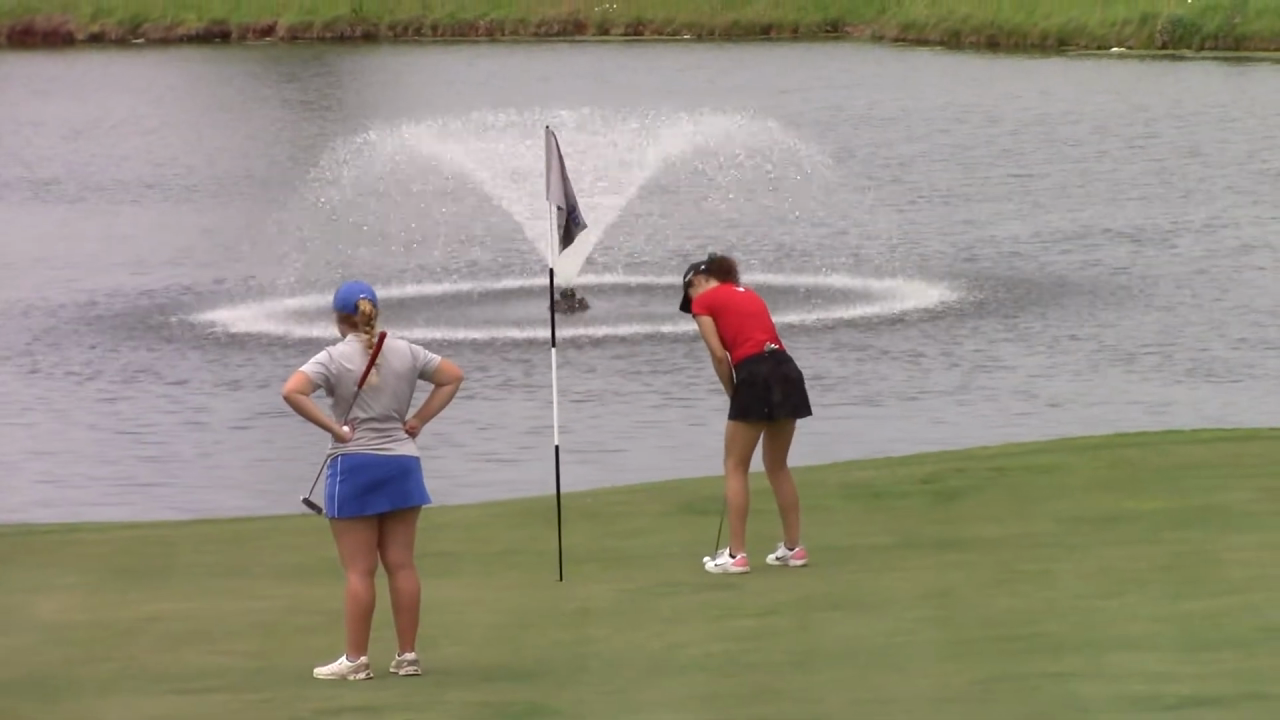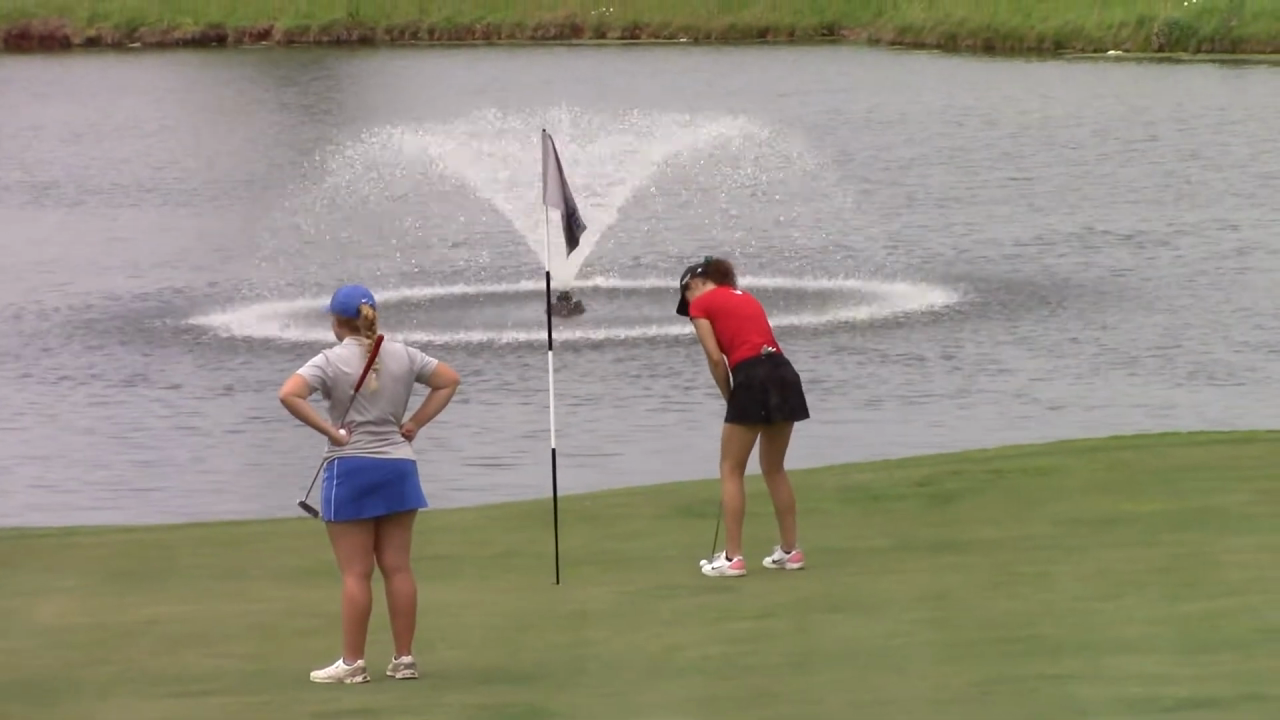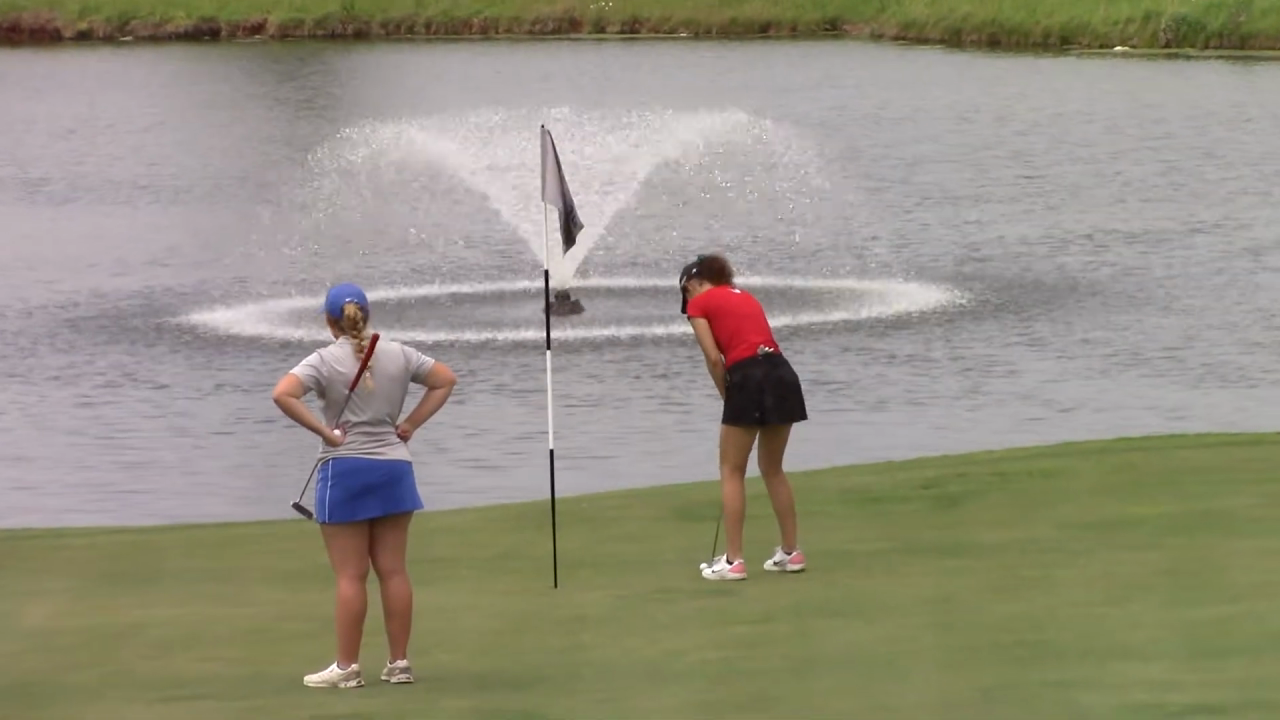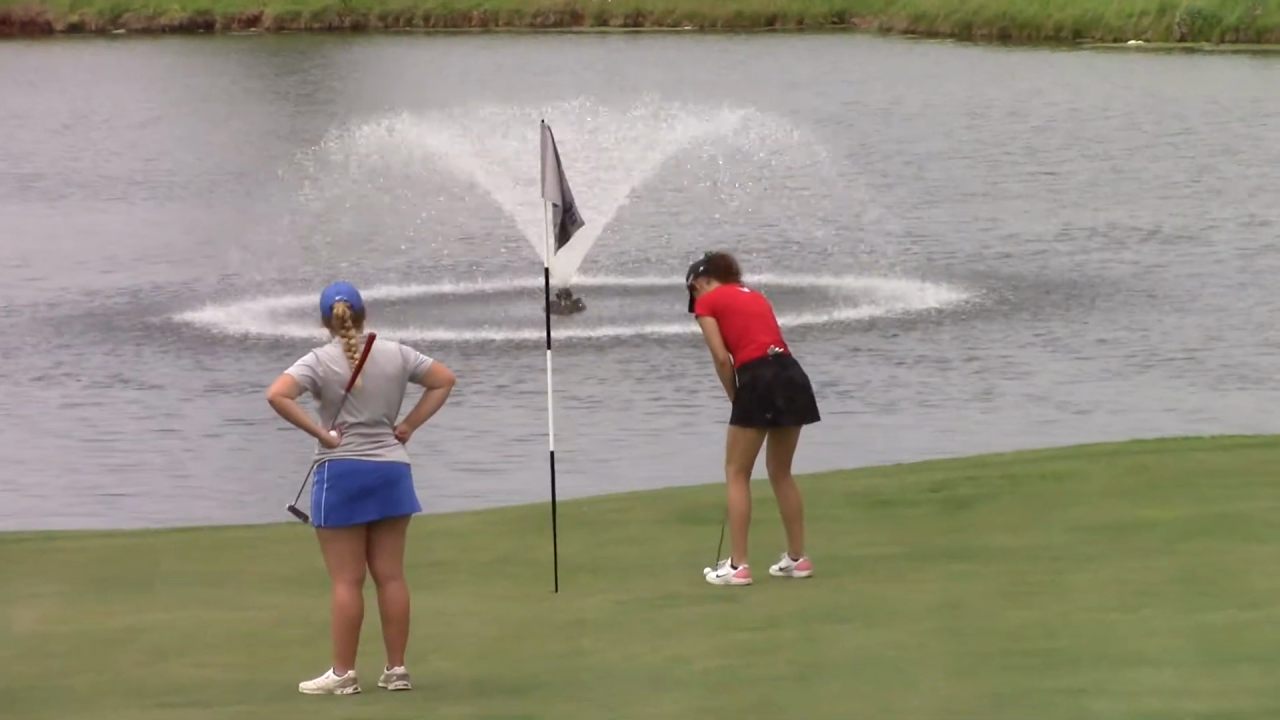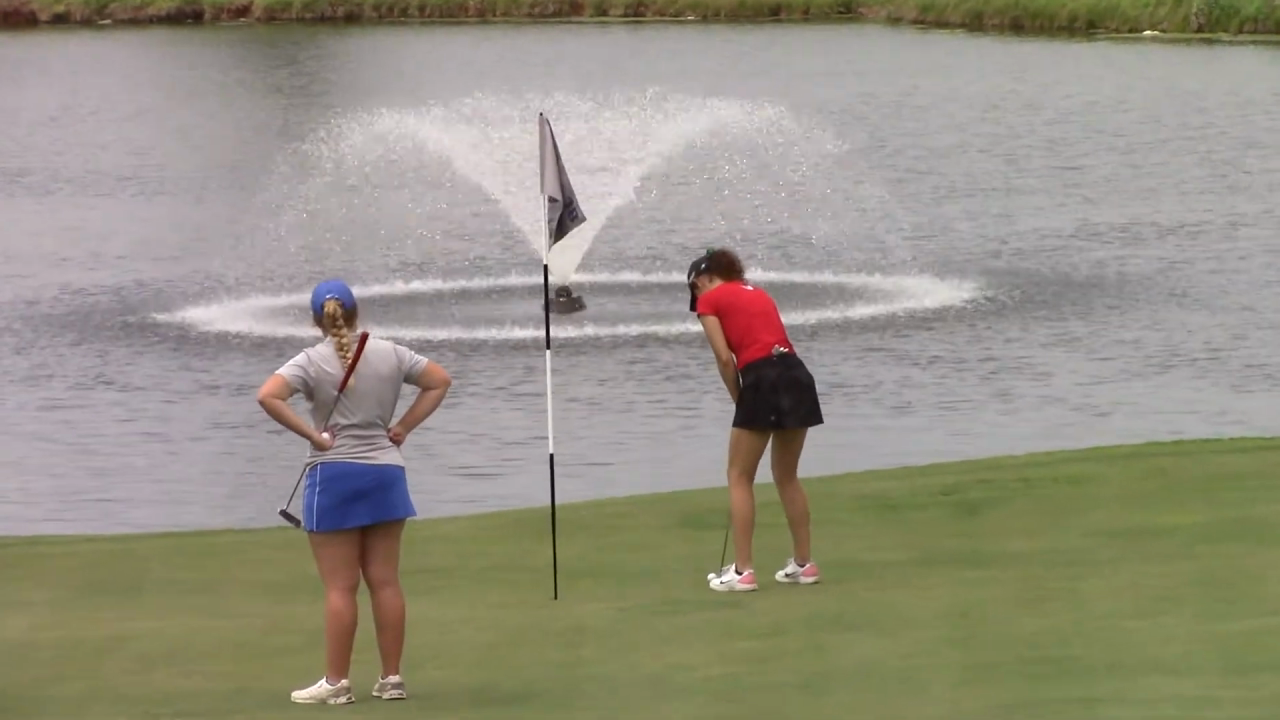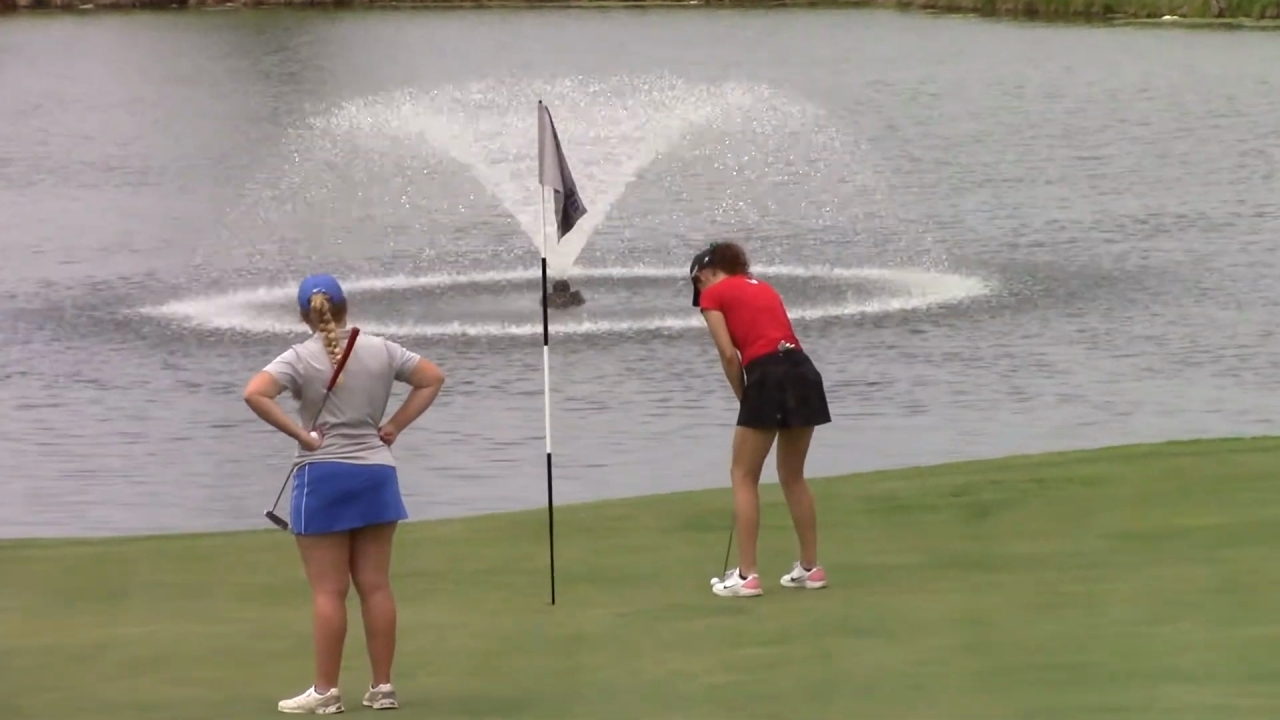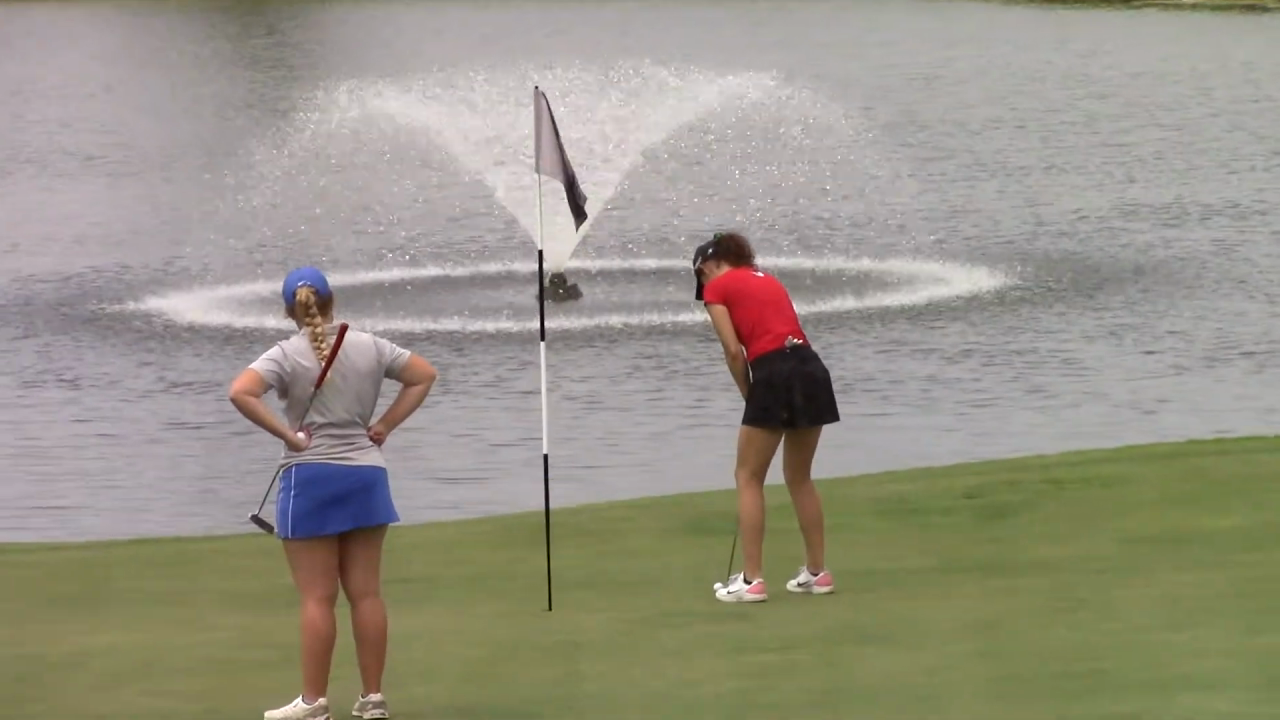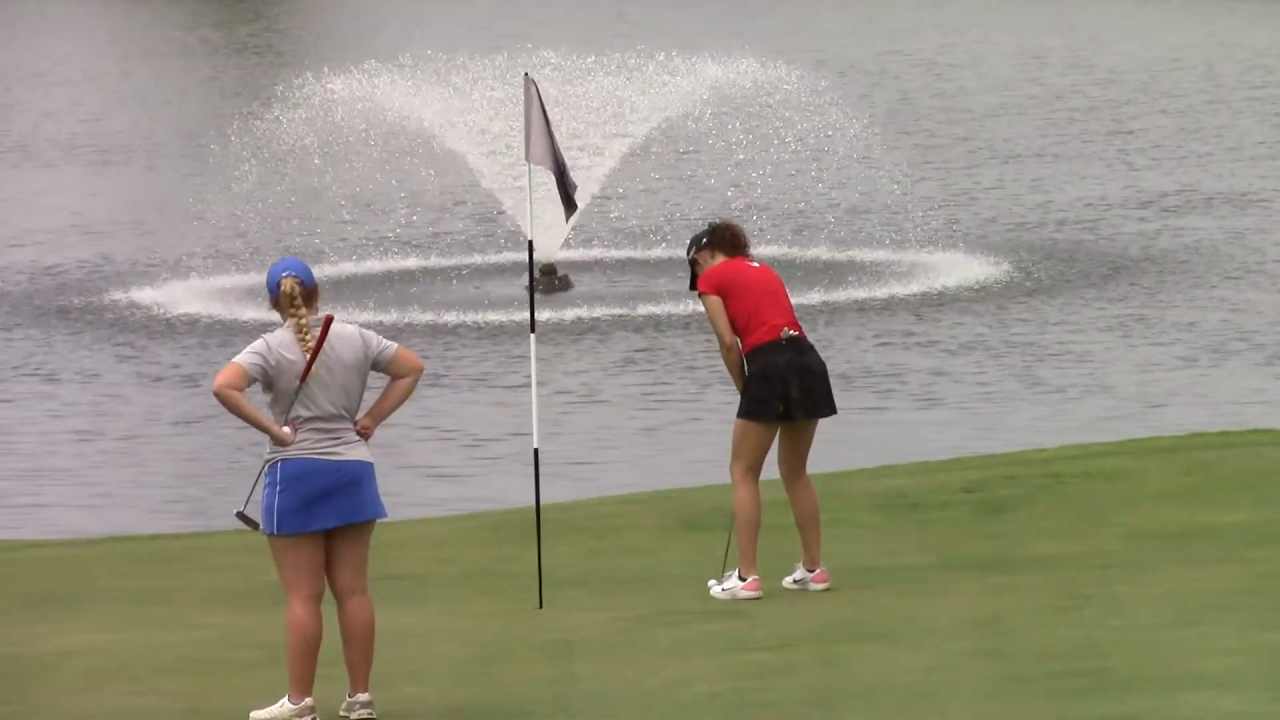
dt=0.3s
person 1, frame 1
left shoulder: (333, 358)
right shoulder: (406, 352)
left elbow: (291, 392)
right elbow: (453, 377)
left wrist: (334, 429)
right wrist: (419, 420)
left hip: (354, 467)
right hip: (402, 465)
left knee: (359, 571)
right knee: (401, 565)
left ankle: (356, 659)
right ankle: (407, 655)
person 1, frame 2
left shoulder: (330, 361)
right shoulder: (402, 355)
left elbow: (288, 395)
right elbow: (450, 380)
left wrist: (330, 432)
right wrist: (416, 423)
left hip: (351, 470)
right hip: (398, 467)
left knee: (355, 574)
right knee: (398, 568)
left ankle: (353, 662)
right ankle: (404, 658)
person 1, frame 3
left shoulder: (325, 360)
right shoulder: (398, 354)
left elbow: (282, 395)
right elbow: (447, 380)
left wrist: (324, 432)
right wrist: (411, 424)
left hip: (345, 471)
right hip: (394, 469)
left knee: (350, 576)
right knee: (393, 571)
left ankle: (347, 667)
right ankle: (399, 663)
person 1, frame 4
left shoulder: (320, 360)
right shoulder: (396, 354)
left elbow: (277, 395)
right elbow: (445, 380)
left wrist: (321, 434)
right wrist: (410, 425)
left hip: (342, 473)
right hip: (391, 472)
left knee: (346, 581)
right knee: (390, 576)
left ankle: (343, 673)
right ankle: (397, 669)
person 1, frame 5
left shoulder: (312, 361)
right shoulder: (390, 353)
left elbow: (267, 396)
right elbow: (441, 380)
left wrist: (312, 436)
right wrist: (404, 426)
left hip: (335, 477)
right hip: (386, 474)
left knee: (340, 587)
right knee: (385, 582)
left ankle: (337, 682)
right ankle: (392, 678)
person 1, frame 6
left shoulder: (300, 357)
right shoulder: (381, 349)
left elbow: (254, 394)
right elbow: (433, 378)
left wrist: (300, 435)
right wrist: (396, 425)
left hip: (324, 477)
right hip: (376, 475)
left knee: (328, 592)
right knee: (376, 586)
left ankle: (325, 691)
right ankle: (383, 686)
person 1, frame 7
left shoulder: (285, 355)
right shoulder: (370, 346)
left elbow: (240, 393)
right elbow: (425, 375)
left wrist: (287, 435)
right wrist: (386, 425)
left hip: (310, 480)
right hip: (366, 477)
left knee: (316, 599)
right knee: (366, 593)
person 1, frame 8
left shoulder: (270, 348)
right shoulder: (356, 338)
left elbow: (223, 387)
right elbow: (413, 368)
left wrist: (272, 430)
right wrist: (374, 419)
left hip: (297, 475)
right hip: (353, 473)
left knee: (303, 597)
right knee: (353, 591)
person 2, frame 1
left shoulder: (703, 301)
right shoulder: (748, 294)
left elbow: (720, 355)
left wrist: (733, 394)
right wrist: (739, 394)
left hip: (756, 377)
right hip: (787, 372)
left knee: (735, 467)
right knee: (777, 466)
left ankle: (736, 554)
right ankle: (793, 547)
person 2, frame 2
left shoulder: (701, 303)
right shoulder: (745, 297)
left elbow: (716, 359)
left wrist: (729, 397)
right wrist: (735, 398)
left hip: (753, 380)
right hip: (784, 375)
left knee: (731, 469)
right knee: (774, 468)
left ankle: (733, 557)
right ankle: (790, 550)
person 2, frame 3
left shoulder: (698, 303)
right shoulder: (745, 296)
left elbow: (714, 359)
left wrist: (727, 398)
right wrist: (734, 396)
left hip: (750, 380)
right hip: (782, 374)
left knee: (731, 472)
right knee: (772, 469)
left ankle: (733, 560)
right ankle: (791, 551)
person 2, frame 4
left shoulder: (706, 301)
right shoulder: (754, 294)
left elbow: (722, 359)
left wrist: (735, 399)
right wrist: (741, 398)
left hip: (759, 382)
right hip: (792, 376)
left knee: (736, 474)
right knee: (780, 472)
left ankle: (738, 565)
right ankle: (797, 557)
person 2, frame 5
left shoulder: (708, 300)
right shoulder: (757, 293)
left elbow: (725, 359)
left wrist: (738, 400)
right wrist: (745, 399)
left hip: (763, 382)
right hip: (797, 376)
left knee: (739, 477)
right knee: (786, 476)
left ankle: (742, 571)
right ankle: (804, 563)
person 2, frame 6
left shoulder: (712, 294)
right shoulder: (762, 286)
left elbow: (729, 355)
left wrist: (743, 398)
right wrist: (750, 397)
left hip: (768, 379)
right hip: (803, 373)
left knee: (743, 477)
right knee: (792, 476)
left ankle: (747, 575)
right ankle: (810, 567)
person 2, frame 7
left shoulder: (716, 287)
right shoulder: (768, 279)
left elbow: (734, 351)
left wrist: (748, 395)
right wrist: (755, 394)
left hip: (775, 377)
right hip: (811, 370)
left knee: (748, 478)
right knee: (799, 477)
left ankle: (752, 580)
right ankle: (817, 572)
person 2, frame 8
left shoulder: (710, 277)
right shoulder: (762, 269)
left elbow: (729, 343)
left wrist: (743, 388)
left hip: (770, 368)
right hip: (808, 362)
left knee: (743, 473)
right knee: (795, 472)
left ankle: (746, 577)
right ankle: (814, 569)
